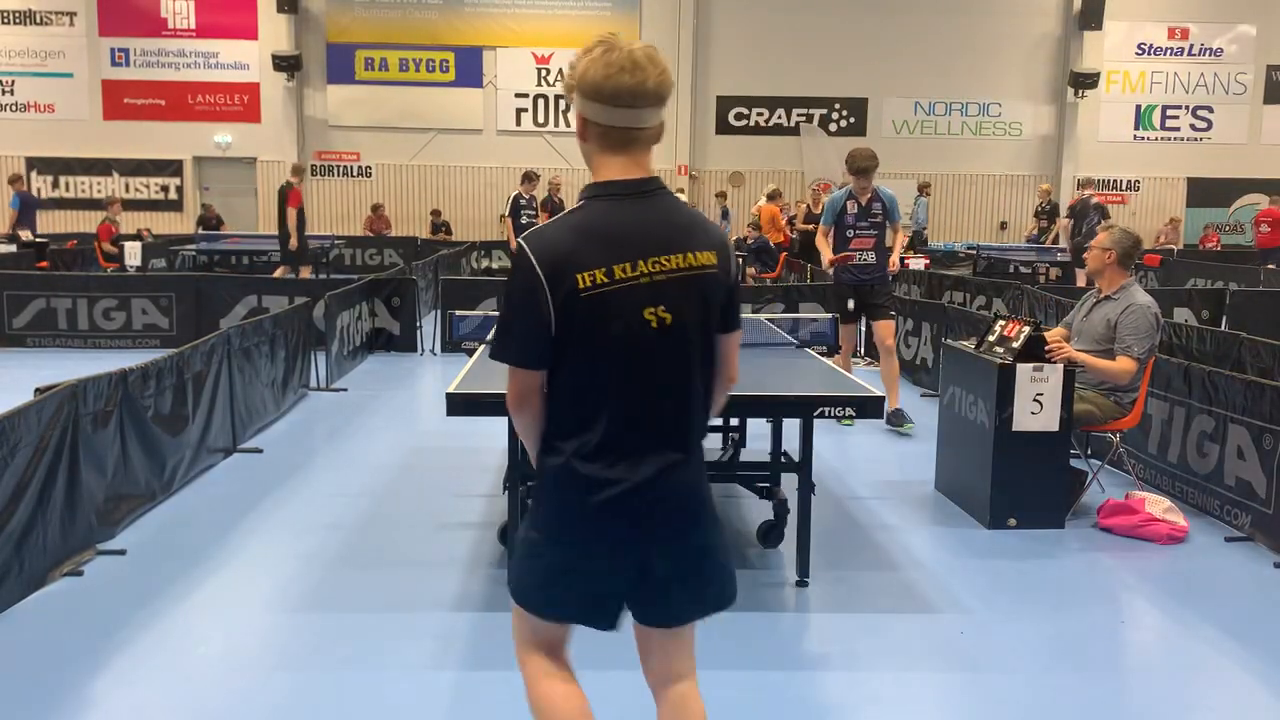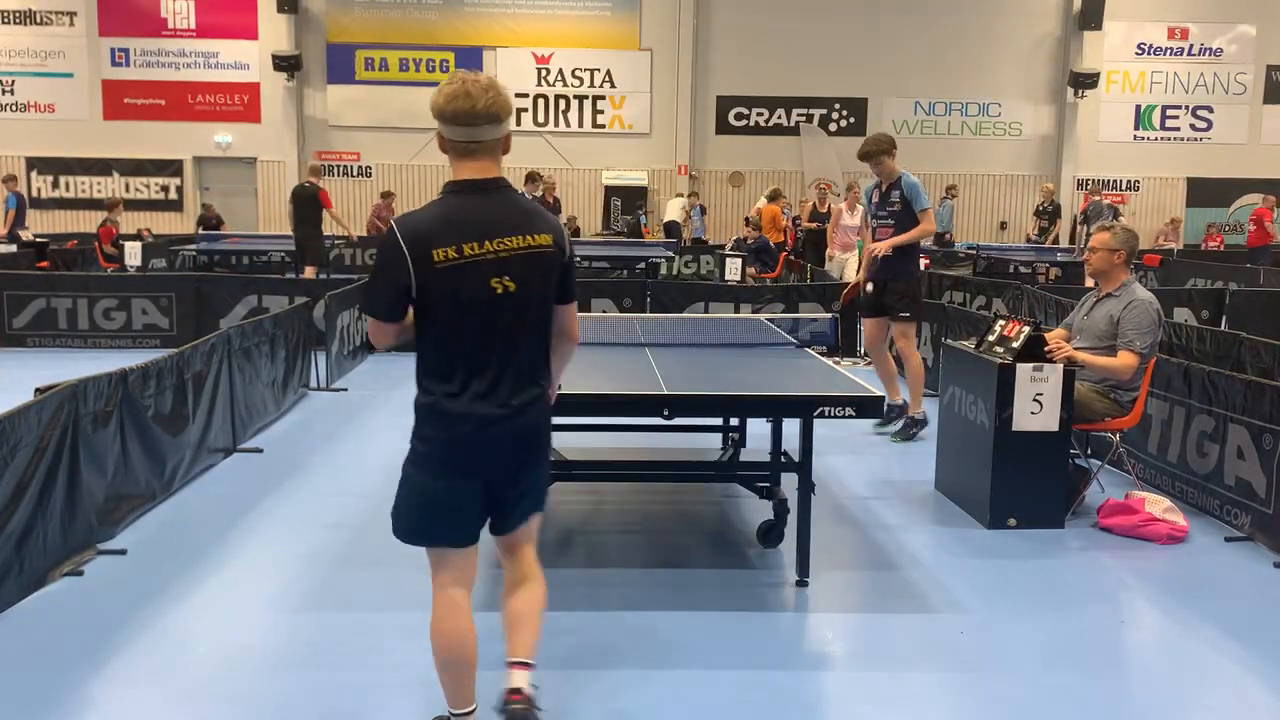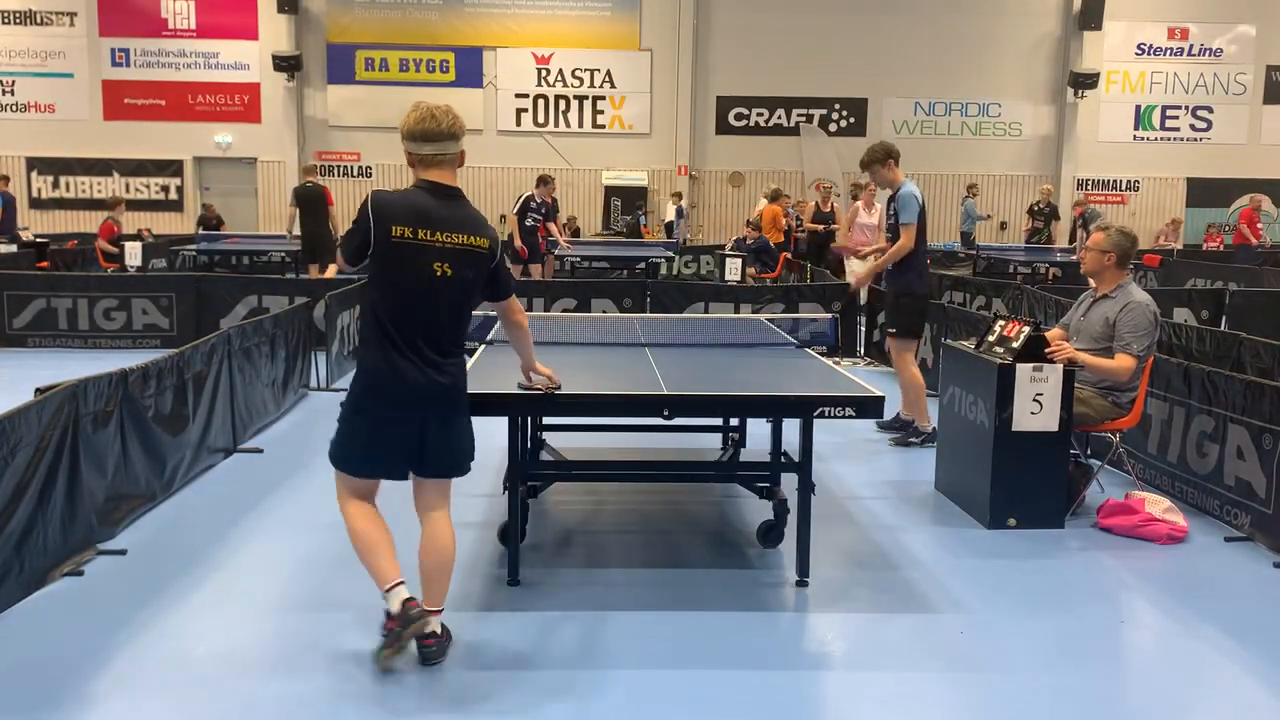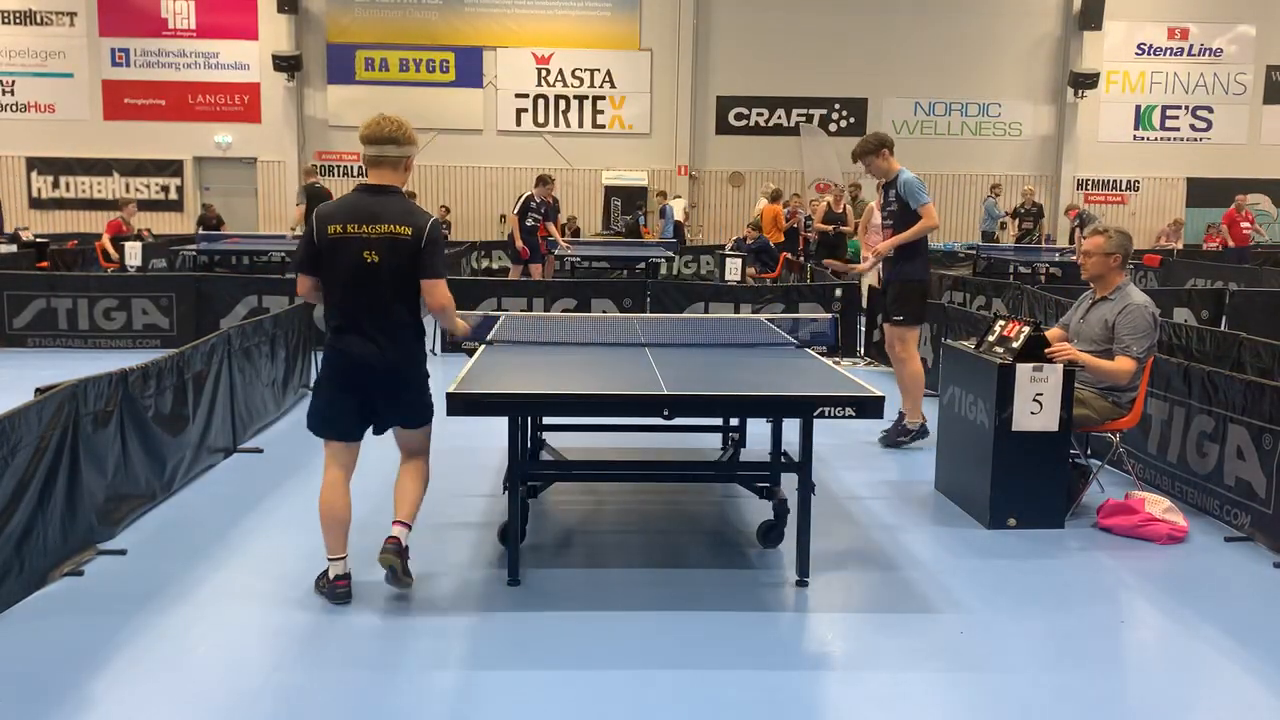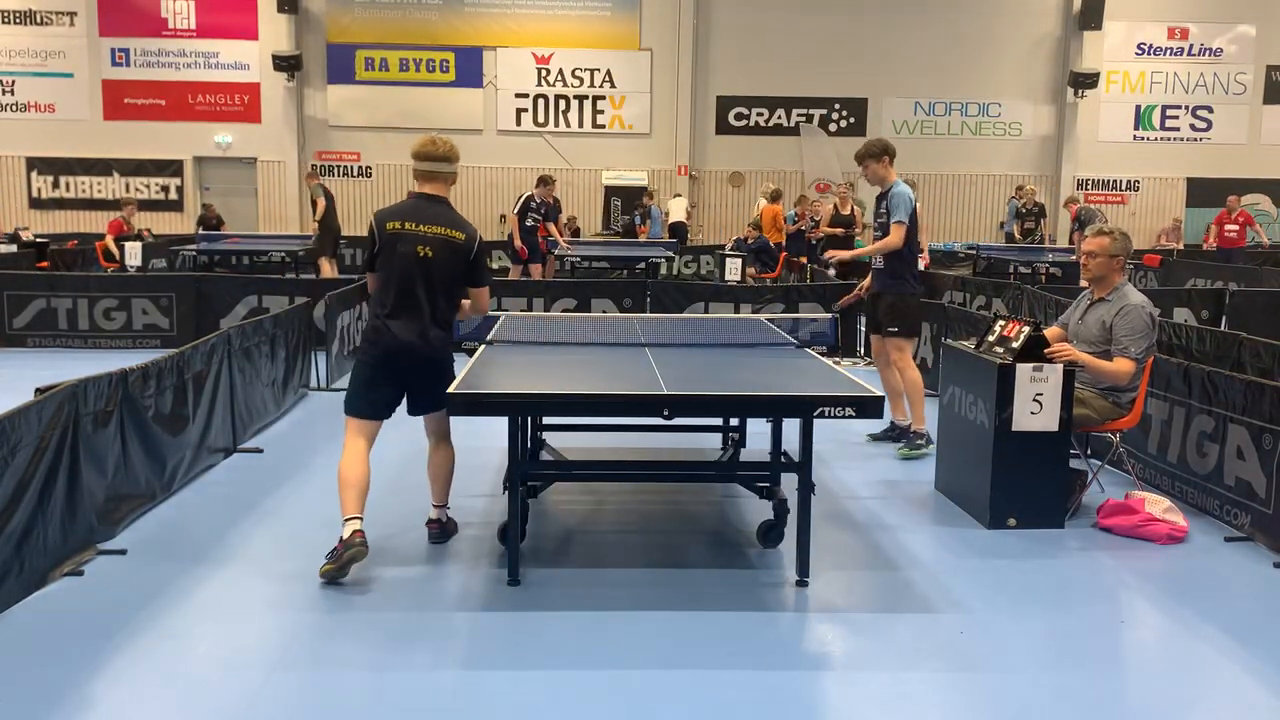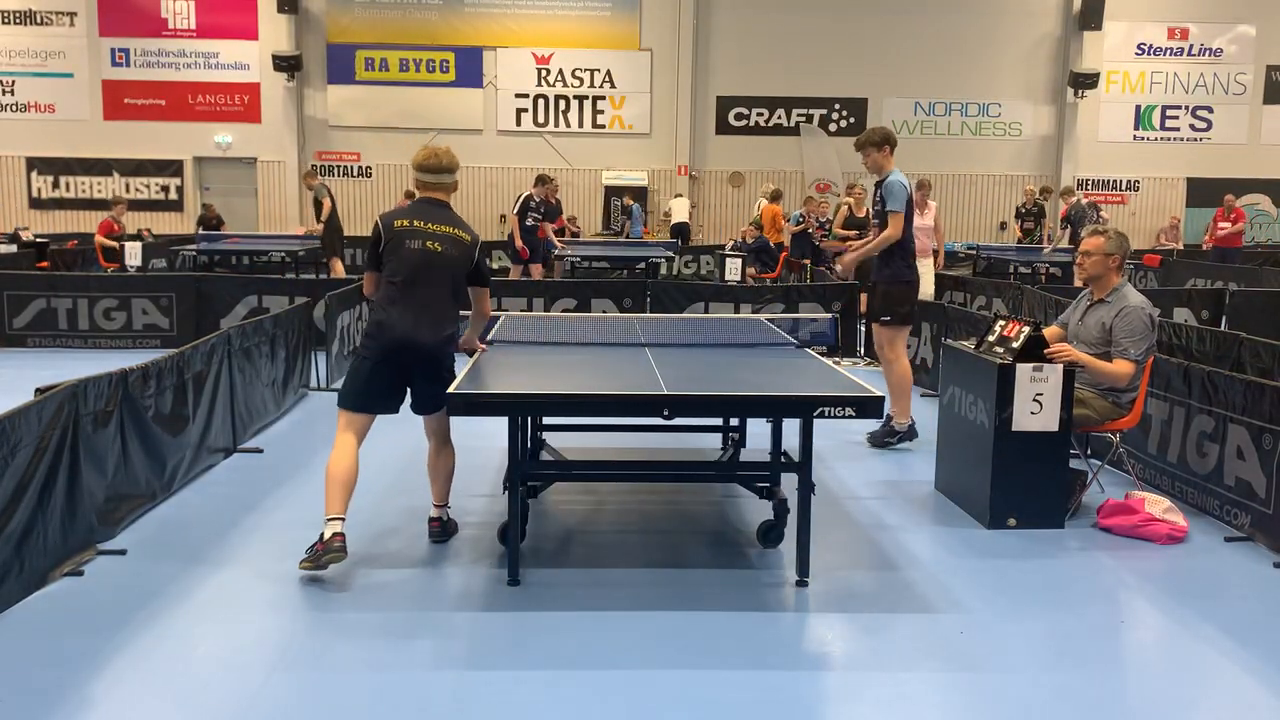
dt=0.5s
person 1, frame 1
left shoulder: (546, 250)
right shoulder: (707, 239)
left elbow: (524, 396)
right elbow: (724, 371)
left hip: (580, 494)
right hip: (680, 494)
left knee: (540, 643)
person 1, frame 2
left shoulder: (412, 232)
right shoulder: (546, 226)
left elbow: (383, 332)
right elbow: (567, 334)
left hip: (449, 433)
right hip: (524, 428)
left knee: (453, 582)
right knee: (521, 553)
person 1, frame 3
left shoulder: (381, 207)
right shoulder: (484, 233)
left elbow: (347, 261)
right elbow: (513, 317)
right wrist: (531, 366)
left hip: (382, 386)
right hip: (446, 390)
left knee: (356, 495)
right knee: (435, 509)
left ankle: (400, 603)
right ankle: (431, 624)
person 1, frame 4
left shoulder: (325, 217)
right shoulder: (421, 223)
left elbow: (307, 292)
right elbow: (437, 303)
right wrist: (456, 323)
left hip: (343, 362)
right hip: (400, 363)
left knee: (337, 468)
right knee: (415, 454)
left ankle: (337, 572)
right ankle: (397, 539)
person 1, frame 5
left shoulder: (384, 219)
right shoulder: (466, 233)
left elbow: (372, 286)
right elbow: (481, 305)
left hip: (382, 345)
right hip: (433, 348)
left knee: (357, 440)
right knee: (439, 434)
left ankle: (352, 531)
right ankle: (439, 518)
person 1, frame 6
left shoulder: (389, 222)
right shoulder: (468, 236)
left elbow: (370, 289)
right elbow: (483, 309)
right wrist: (470, 339)
left hip: (384, 340)
right hip: (436, 346)
left knee: (348, 433)
right knee: (439, 433)
left ankle: (333, 533)
right ankle: (439, 517)
person 2, frame 1
left shoulder: (887, 198)
right shoulder: (837, 201)
left elbow: (897, 231)
right elbow: (822, 235)
left wrist: (895, 253)
right wrist: (826, 254)
left hip: (878, 281)
right hip: (847, 282)
left knee: (888, 344)
right knee: (846, 346)
left ankle: (894, 409)
person 2, frame 2
left shoulder: (910, 185)
right shoulder: (871, 191)
left elbow: (929, 226)
left wrist: (891, 243)
right wrist: (863, 269)
left hip: (903, 276)
right hip: (877, 276)
left knee: (905, 345)
right knee: (873, 343)
left ankle: (916, 414)
right ankle: (895, 402)
person 2, frame 3
left shoulder: (907, 194)
right shoulder: (896, 195)
left elbow: (907, 243)
left wrist: (870, 269)
right wrist: (874, 250)
left hip: (910, 288)
right hip: (901, 286)
left knee: (903, 359)
right knee: (898, 353)
left ankle: (924, 427)
right ankle: (907, 416)
person 2, frame 4
left shoulder: (908, 181)
right shoulder: (887, 187)
left elbow: (932, 221)
left wrist: (893, 243)
right wrist: (871, 263)
left hip: (910, 276)
right hip: (894, 276)
left knee: (905, 349)
right knee: (893, 347)
left ankle: (915, 424)
right ankle: (908, 414)
person 2, frame 5
left shoulder: (900, 194)
right shoulder: (883, 196)
left elbow: (896, 241)
left wrist: (851, 254)
right wrist: (870, 279)
left hip: (902, 290)
right hip: (884, 288)
left knee: (901, 359)
right knee: (881, 358)
left ankle: (920, 431)
right ankle: (899, 422)
person 2, frame 6
left shoulder: (895, 183)
right shoulder: (884, 183)
left elbow: (895, 232)
left wrist: (859, 256)
right wrist: (862, 243)
left hip: (898, 278)
right hip: (886, 277)
left knee: (894, 349)
right knee: (883, 349)
left ankle: (903, 424)
right ankle: (895, 417)
person 3, frame 1
left shoulder: (1138, 308)
right shoulder: (1091, 297)
left elbow: (1124, 373)
right elbow: (1059, 335)
left wrist: (1079, 357)
left hip: (1106, 398)
person 3, frame 2
left shoulder: (1140, 304)
right shoulder: (1091, 298)
left elbow: (1125, 368)
right elbow: (1059, 335)
left wrist: (1079, 357)
left hip: (1107, 397)
right hip: (1071, 383)
person 3, frame 3
left shoulder: (1136, 306)
right shoulder: (1088, 297)
left elbow: (1123, 370)
right elbow: (1056, 336)
left wrist: (1080, 358)
left hip: (1105, 398)
person 3, frame 4
left shoulder: (1134, 307)
right shoulder: (1087, 298)
left elbow: (1123, 373)
right elbow: (1055, 336)
left wrist: (1081, 358)
left hip: (1104, 398)
person 3, frame 5
left shoulder: (1132, 308)
right shoulder: (1086, 296)
left elbow: (1122, 374)
right elbow: (1053, 335)
left wrist: (1081, 358)
left hip: (1105, 399)
right hip: (1071, 386)
person 3, frame 6
left shoulder: (1132, 309)
right shoulder: (1085, 297)
left elbow: (1122, 375)
right elbow: (1051, 334)
left wrist: (1081, 358)
left hip: (1106, 400)
right hip: (1071, 386)
